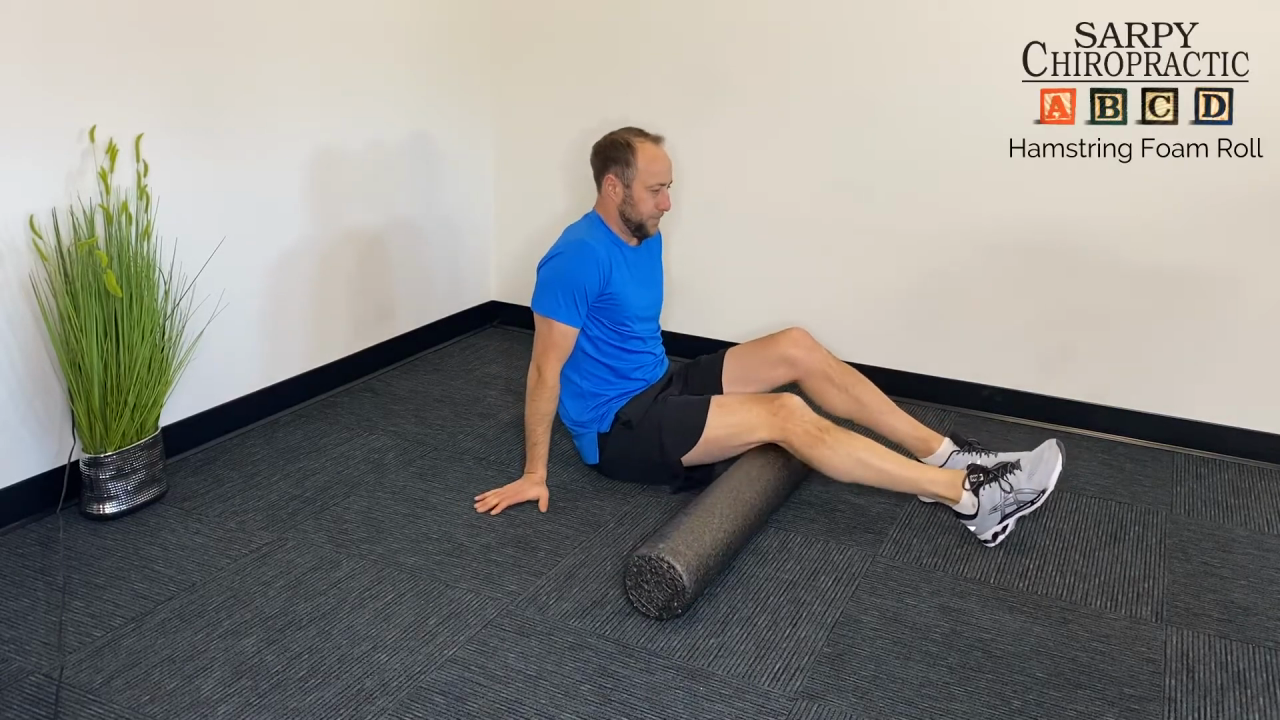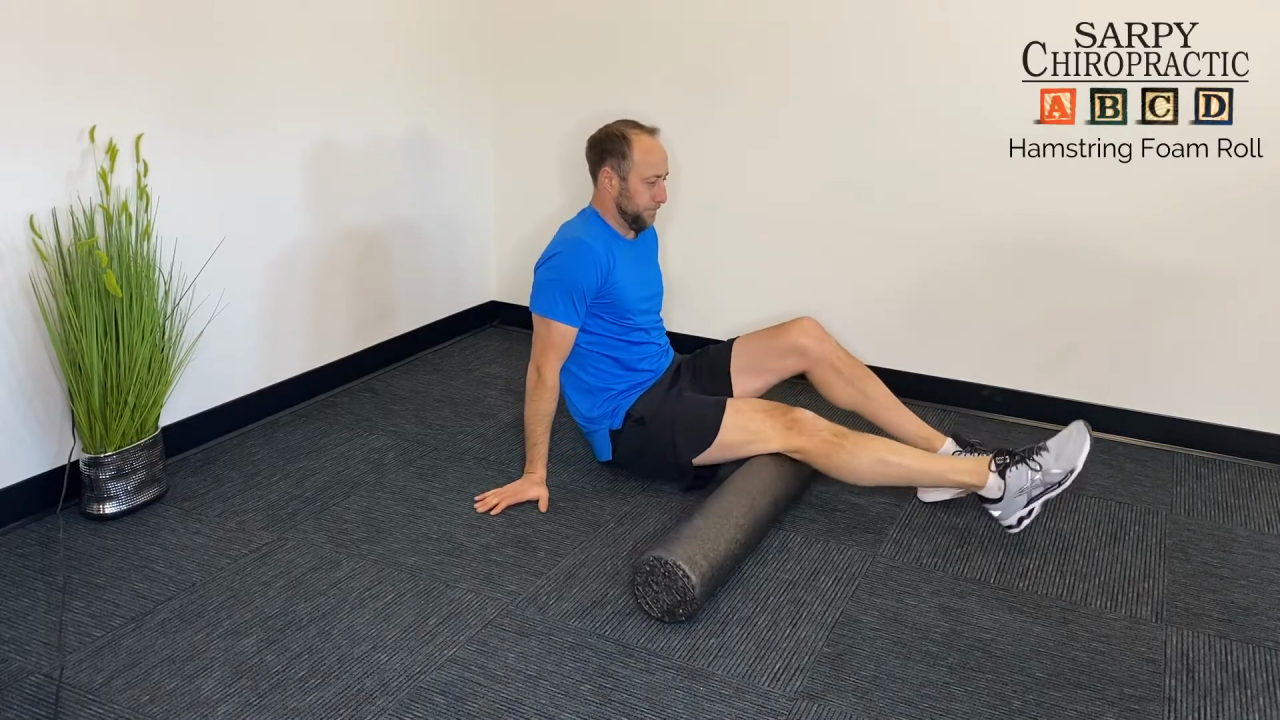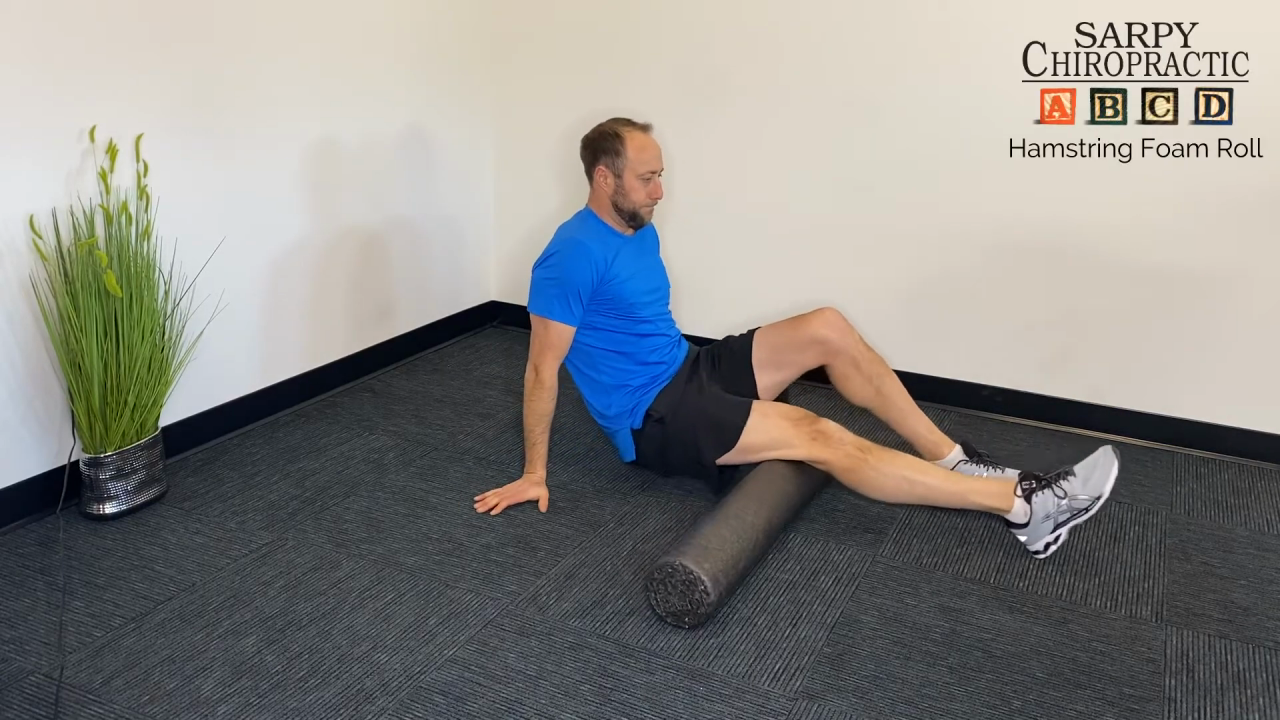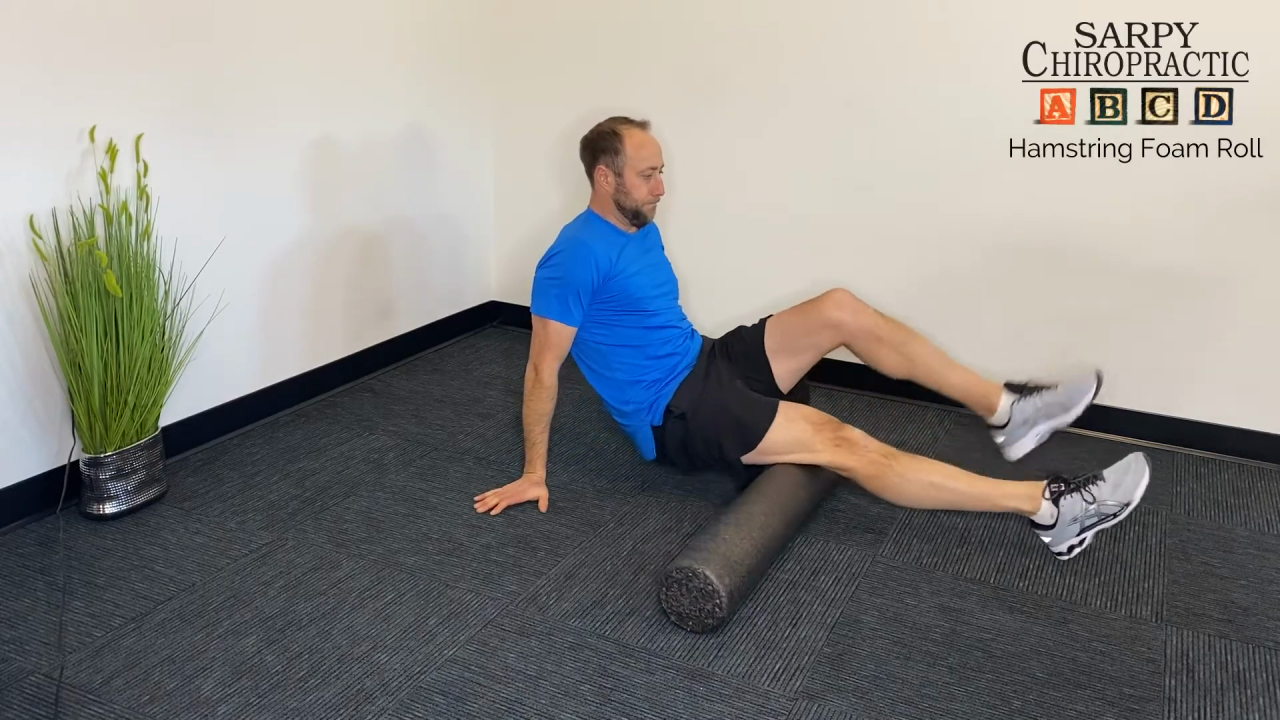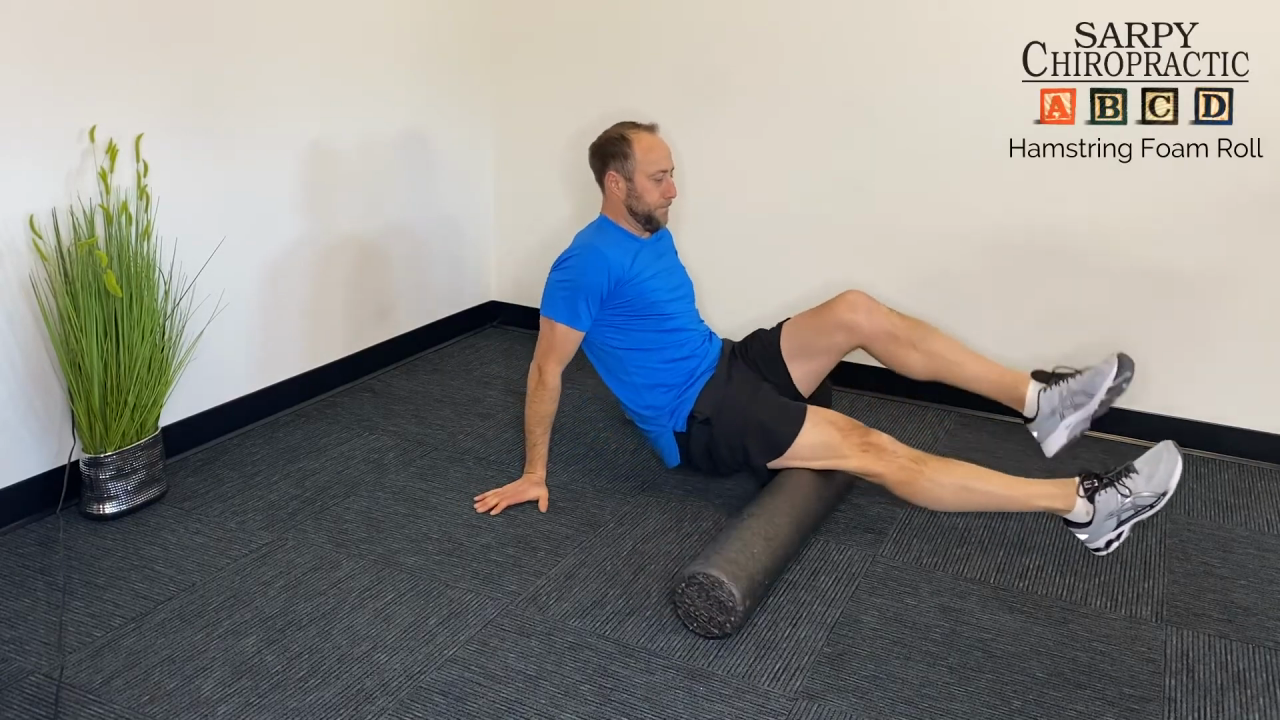
dt=0.3s
person 1, frame 1
left shoulder: (645, 237)
right shoulder: (579, 257)
right elbow: (545, 369)
right wrist: (534, 474)
left hip: (659, 386)
right hip: (617, 427)
left knee: (796, 348)
right knee: (783, 414)
left ankle: (943, 456)
right ankle: (970, 496)
person 1, frame 2
left shoulder: (640, 231)
right shoulder: (576, 255)
right elbow: (544, 370)
right wrist: (534, 475)
left hip: (667, 379)
right hip: (628, 423)
left knee: (805, 337)
right knee: (797, 429)
left ankle: (946, 455)
right ankle: (996, 482)
person 1, frame 3
left shoulder: (638, 231)
right shoulder: (573, 256)
right elbow: (542, 370)
right wrist: (535, 475)
left hip: (690, 371)
right hip: (654, 418)
left knee: (825, 327)
right knee: (820, 438)
left ankle: (946, 460)
right ankle: (1022, 505)
person 1, frame 4
left shoulder: (640, 229)
right shoulder: (576, 256)
right elbow: (542, 370)
right wrist: (533, 475)
left hip: (708, 364)
right hip: (674, 414)
left knee: (839, 310)
right knee: (843, 444)
left ankle: (1003, 410)
right ankle: (1048, 506)
person 1, frame 5
left shoulder: (654, 234)
right shoulder: (588, 262)
right elbow: (546, 370)
right wrist: (534, 473)
left hip: (729, 367)
right hip: (699, 420)
left knee: (854, 311)
right knee: (868, 450)
left ankle: (1038, 400)
right ankle: (1082, 504)
